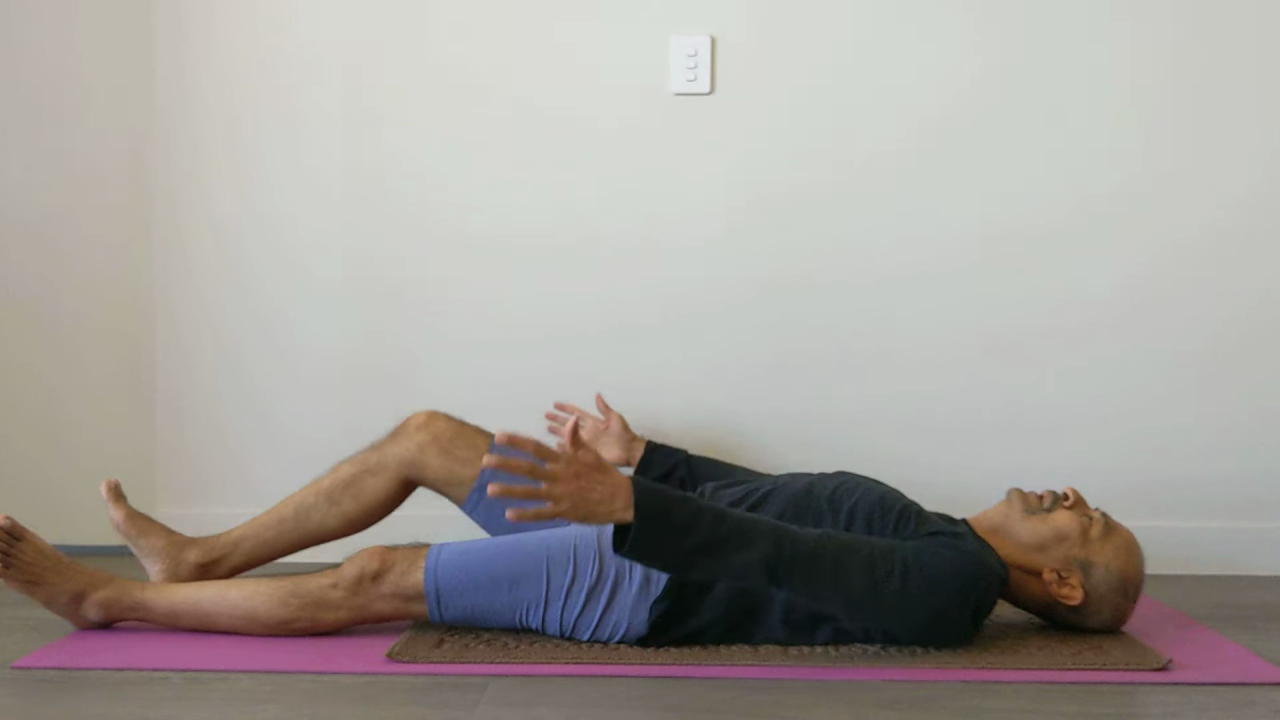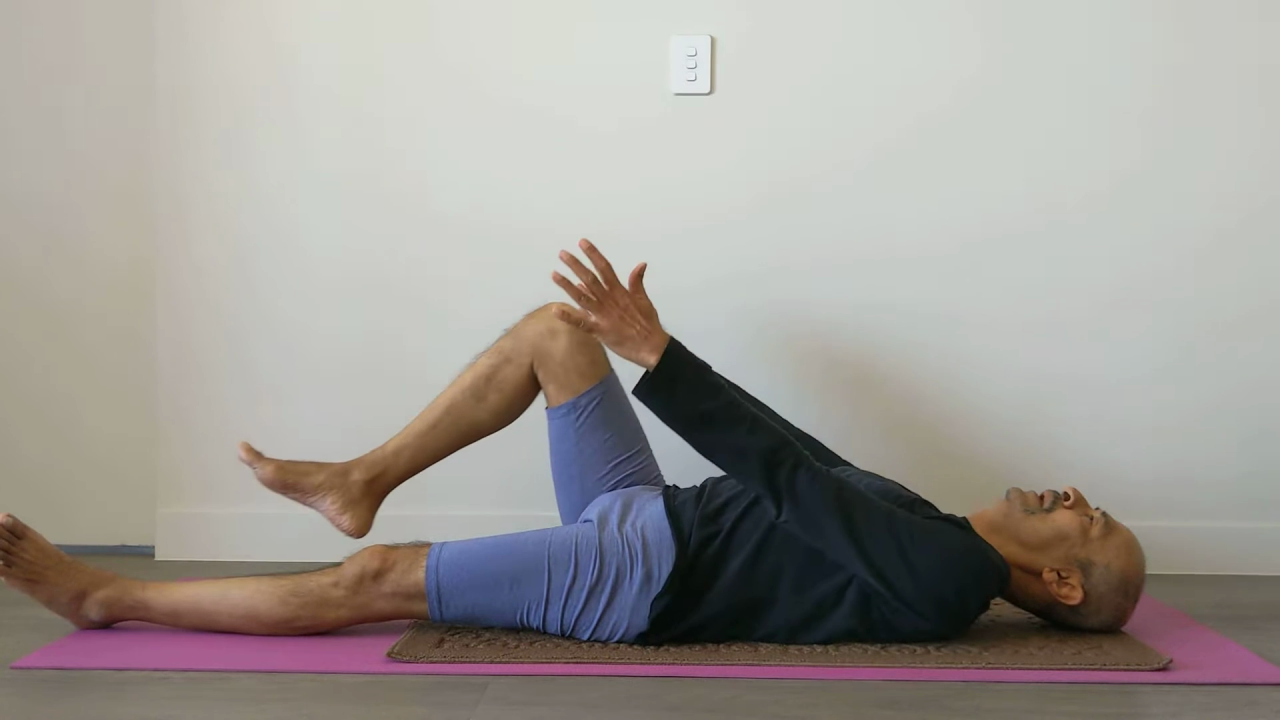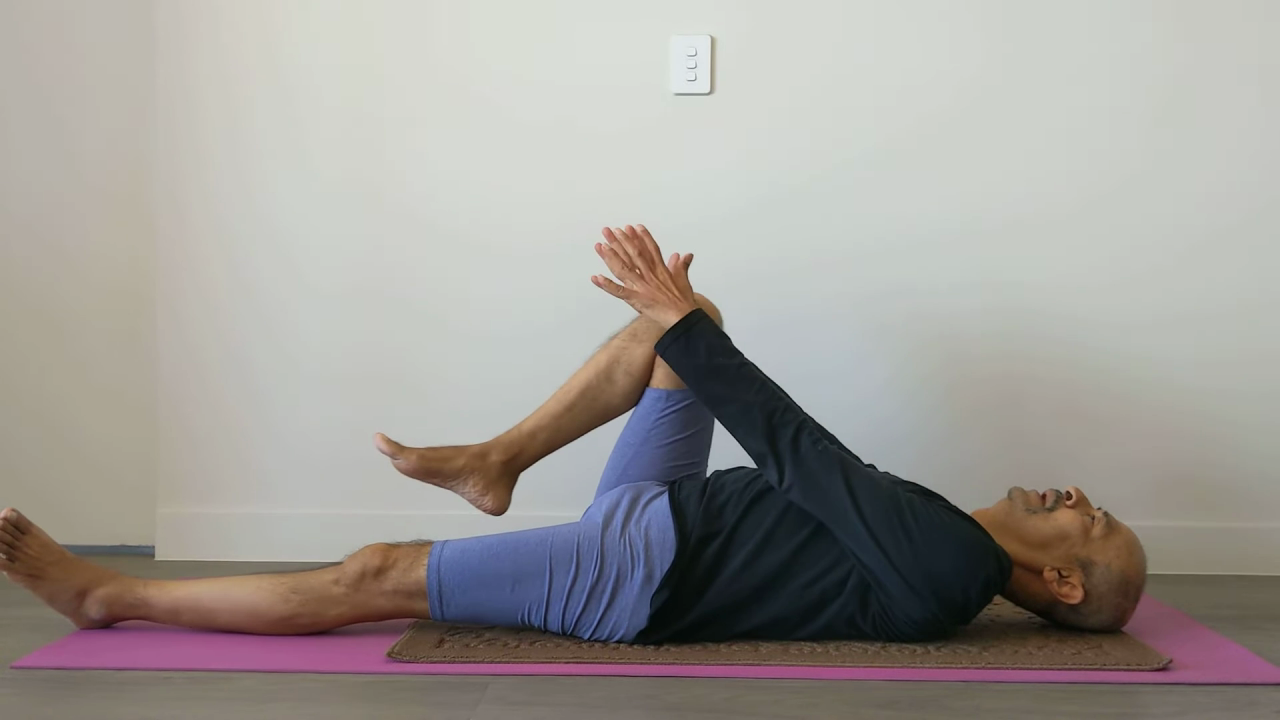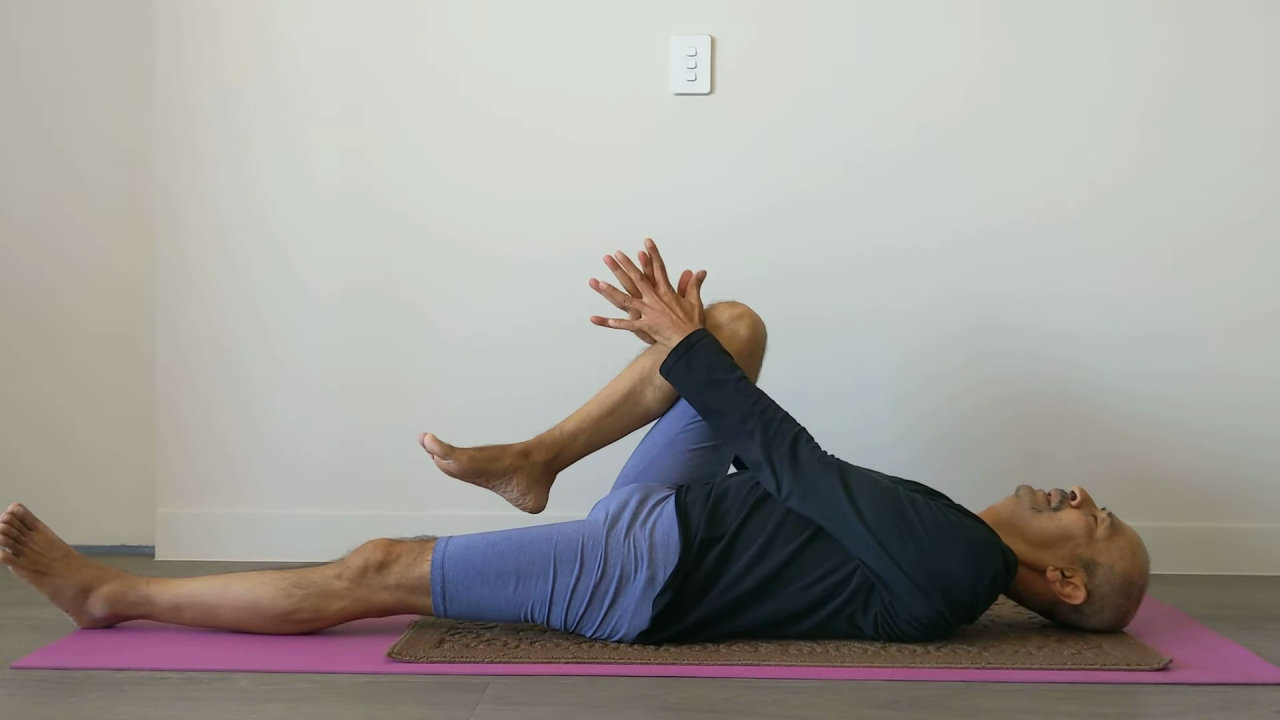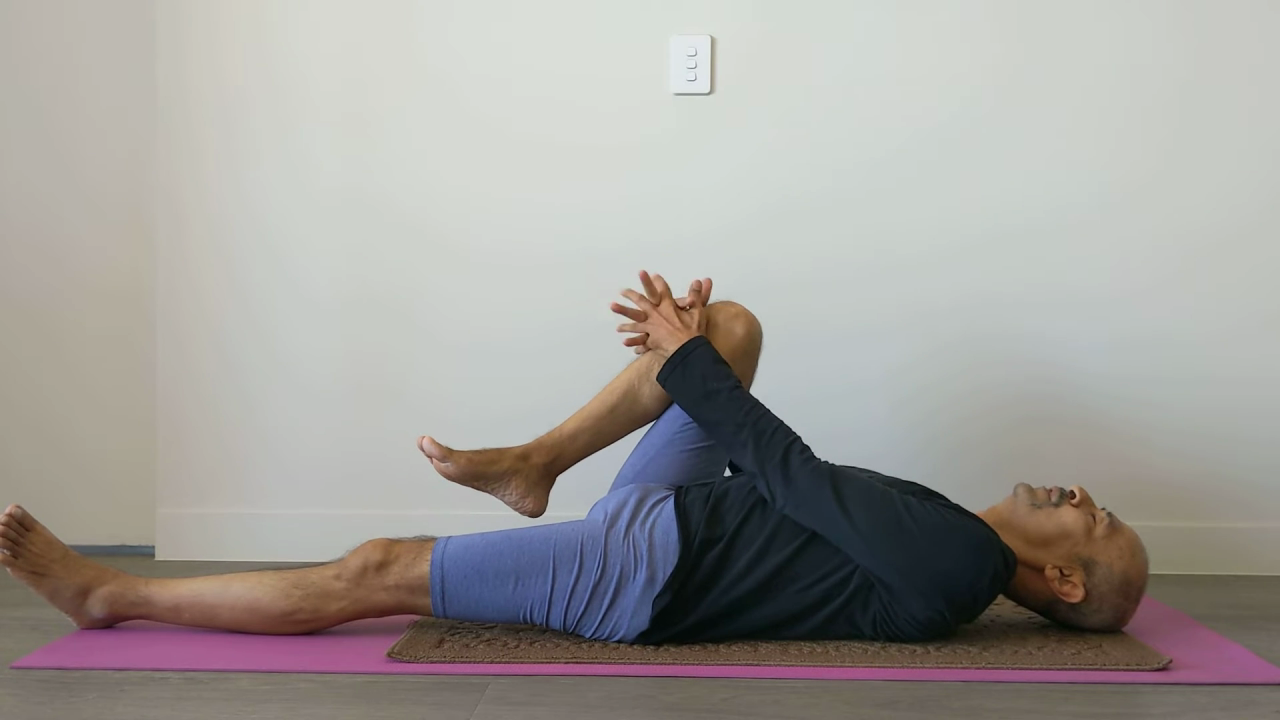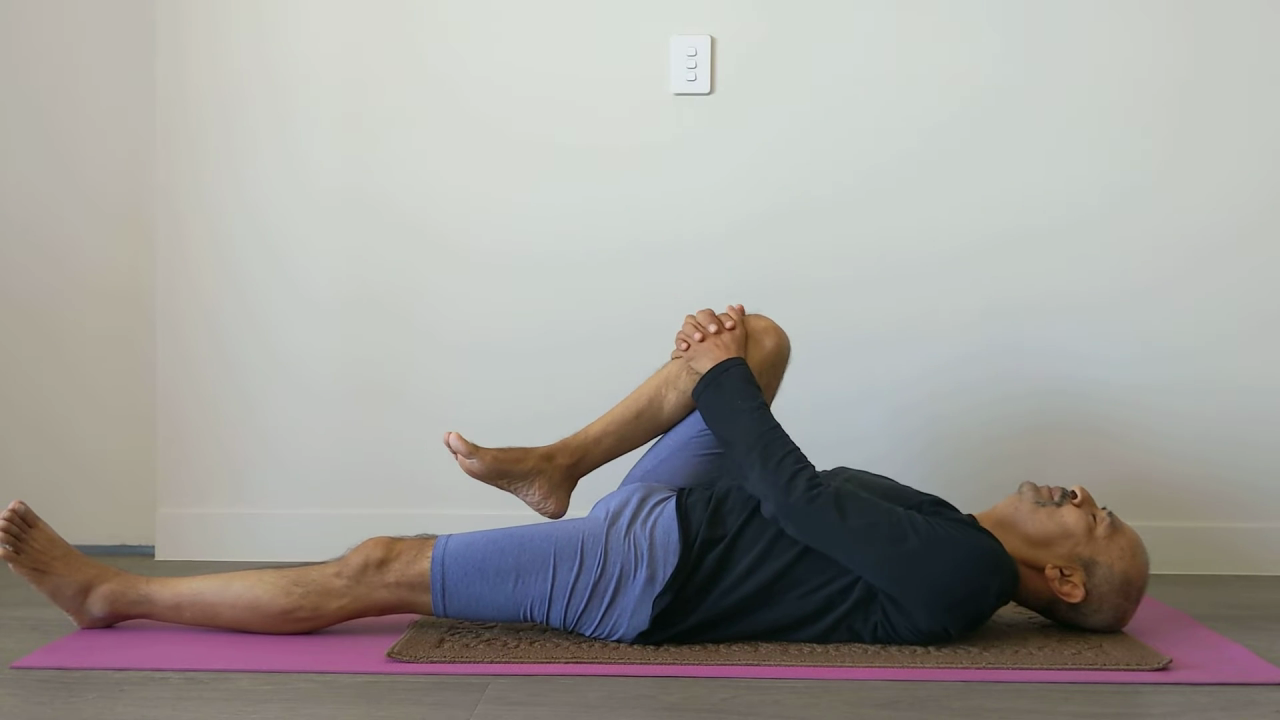
dt=0.4s
person 1, frame 1
left shoulder: (948, 589)
right shoulder: (932, 537)
left elbow: (785, 559)
left wrist: (617, 508)
right wrist: (641, 458)
left hip: (642, 585)
right hip: (647, 518)
left knee: (371, 581)
right knee: (420, 436)
left ankle: (107, 598)
right ankle: (190, 554)
person 1, frame 2
left shoulder: (942, 577)
right shoulder: (928, 536)
left elbow: (787, 482)
right elbow: (797, 460)
left wrist: (654, 357)
right wrist: (655, 351)
left hip: (635, 577)
right hip: (653, 515)
left knee: (369, 583)
right knee: (544, 333)
left ankle: (104, 597)
right ankle: (354, 483)
person 1, frame 3
left shoulder: (945, 567)
right shoulder: (940, 545)
left elbow: (795, 452)
right elbow: (816, 475)
left wrist: (684, 325)
right wrist: (683, 319)
left hip: (636, 576)
right hip: (657, 515)
left knee: (370, 579)
right knee: (683, 321)
left ankle: (108, 596)
right ankle: (494, 465)
person 1, frame 4
left shoulder: (954, 563)
right shoulder: (943, 544)
left elbow: (796, 469)
right elbow: (804, 484)
left wrist: (681, 346)
right wrist: (691, 339)
left hip: (640, 574)
right hip: (662, 522)
left knee: (372, 574)
right knee: (737, 329)
left ankle: (110, 592)
right ankle: (535, 461)
person 1, frame 5
left shoulder: (954, 563)
right shoulder: (942, 543)
left elbow: (790, 477)
right elbow: (801, 497)
left wrist: (680, 357)
right wrist: (691, 348)
left hip: (640, 572)
right hip: (665, 519)
left knee: (373, 572)
right knee: (731, 328)
left ankle: (111, 594)
right ankle: (533, 465)
person 1, frame 6
left shoulder: (957, 572)
right shoulder: (949, 545)
left elbow: (794, 501)
right elbow: (811, 503)
left wrist: (714, 375)
right wrist: (727, 364)
left hip: (642, 573)
right hip: (667, 520)
left knee: (373, 572)
right knee: (758, 337)
left ankle: (112, 593)
right ankle: (555, 466)
